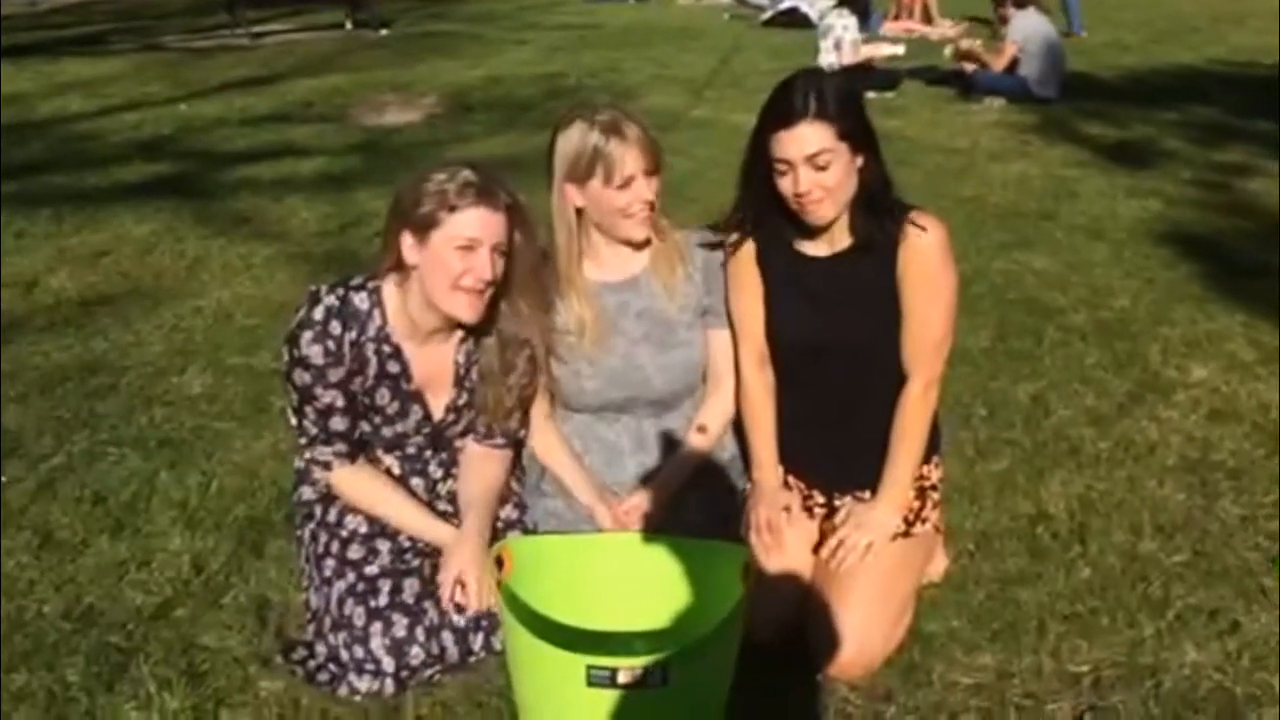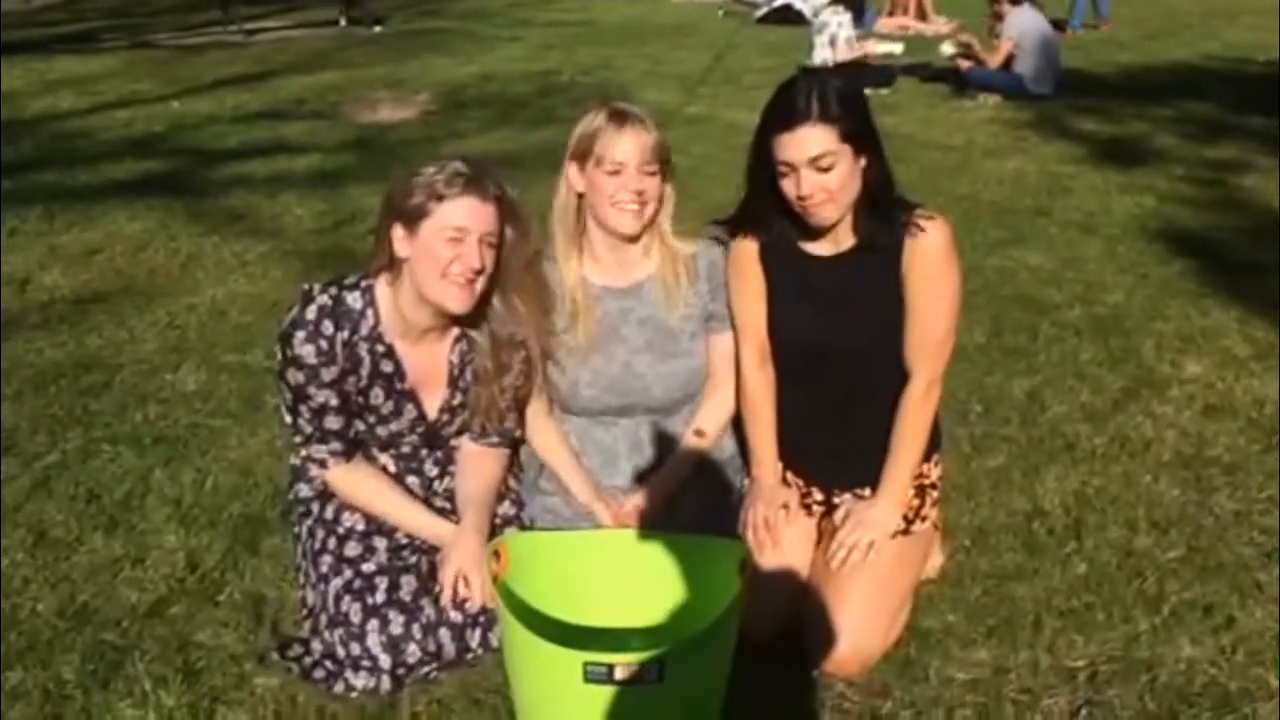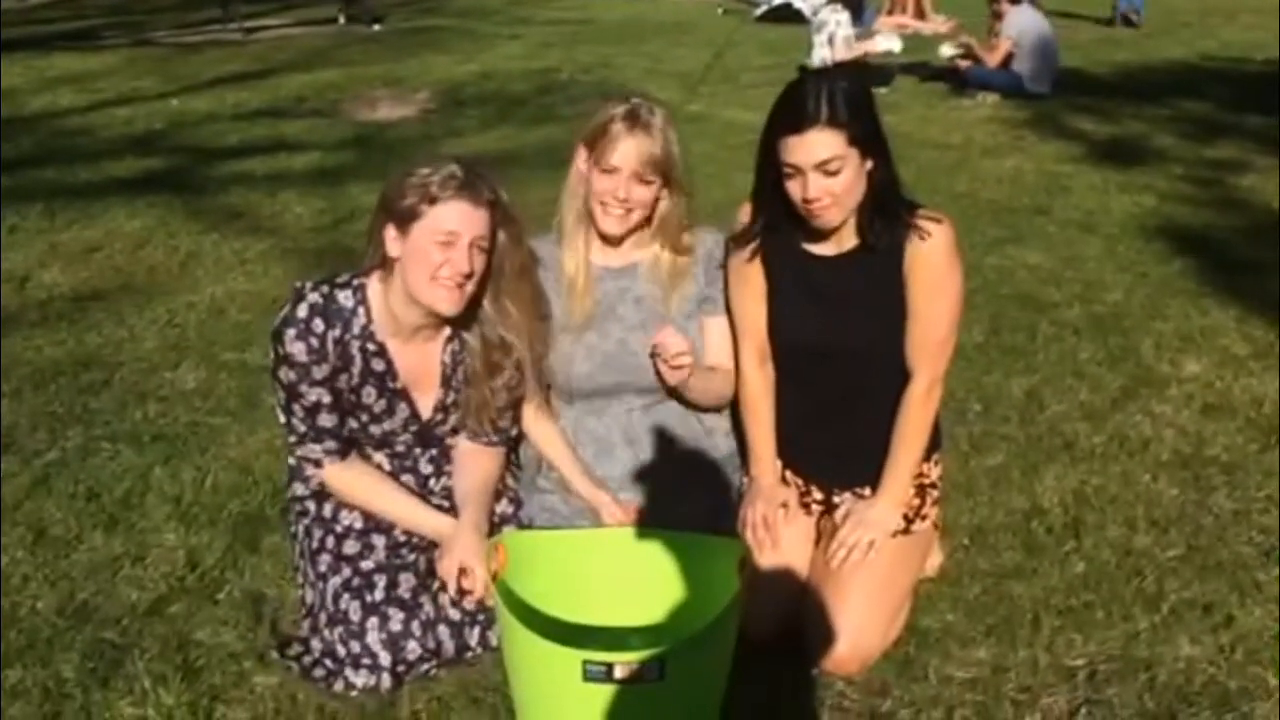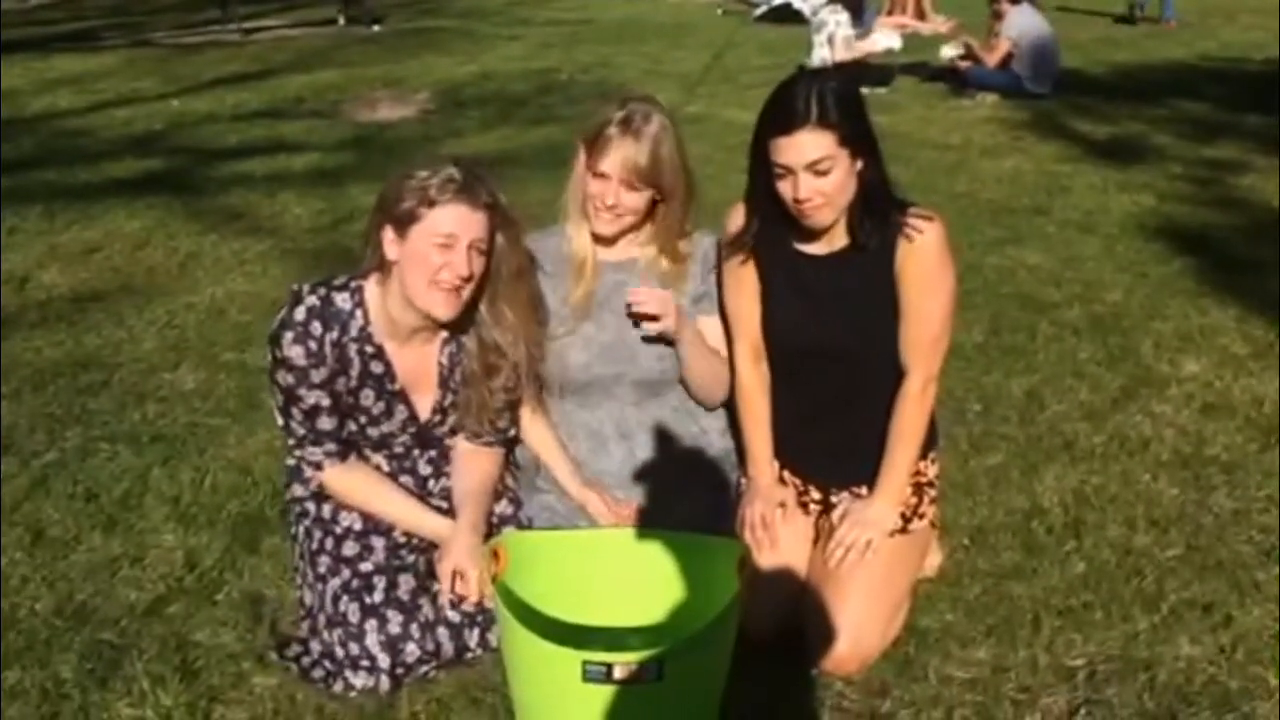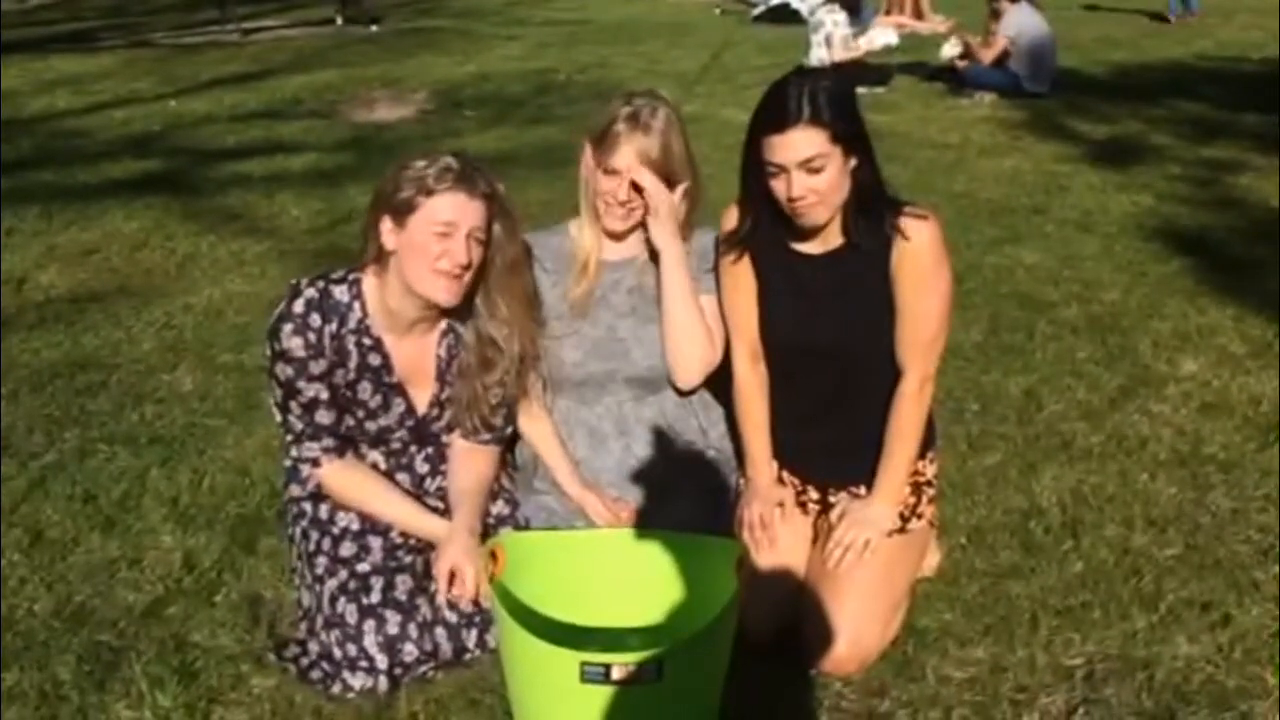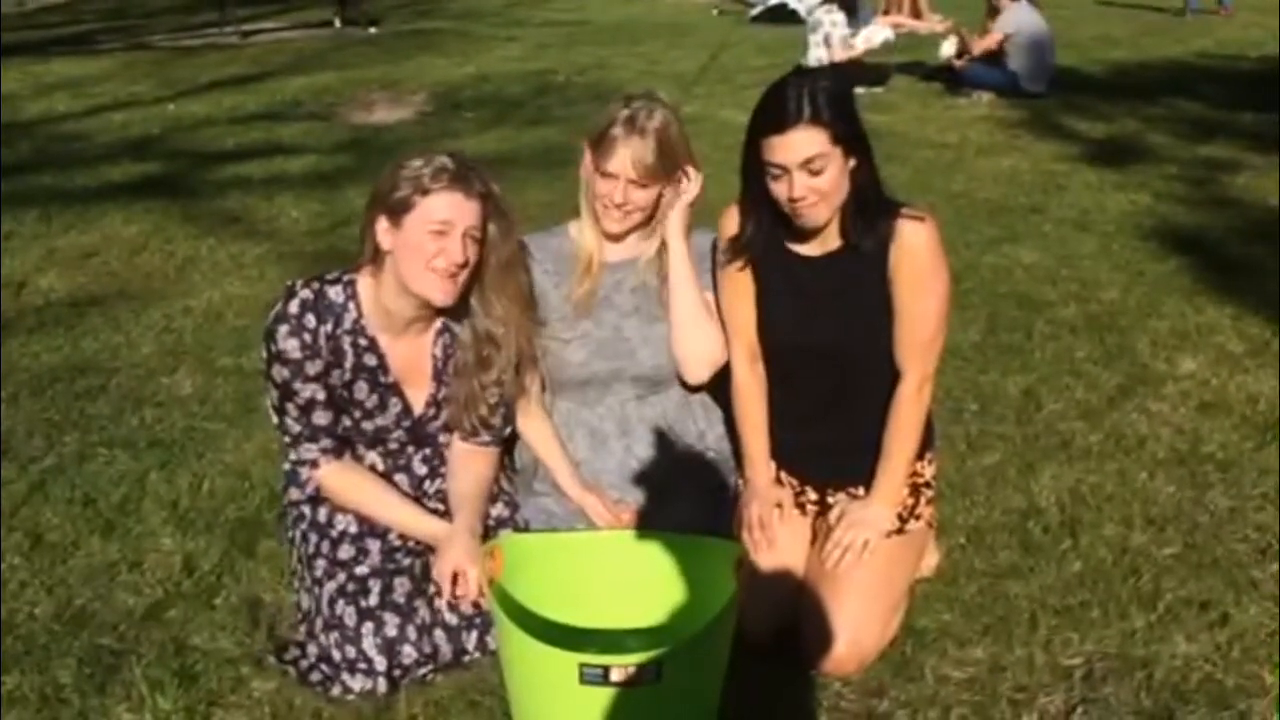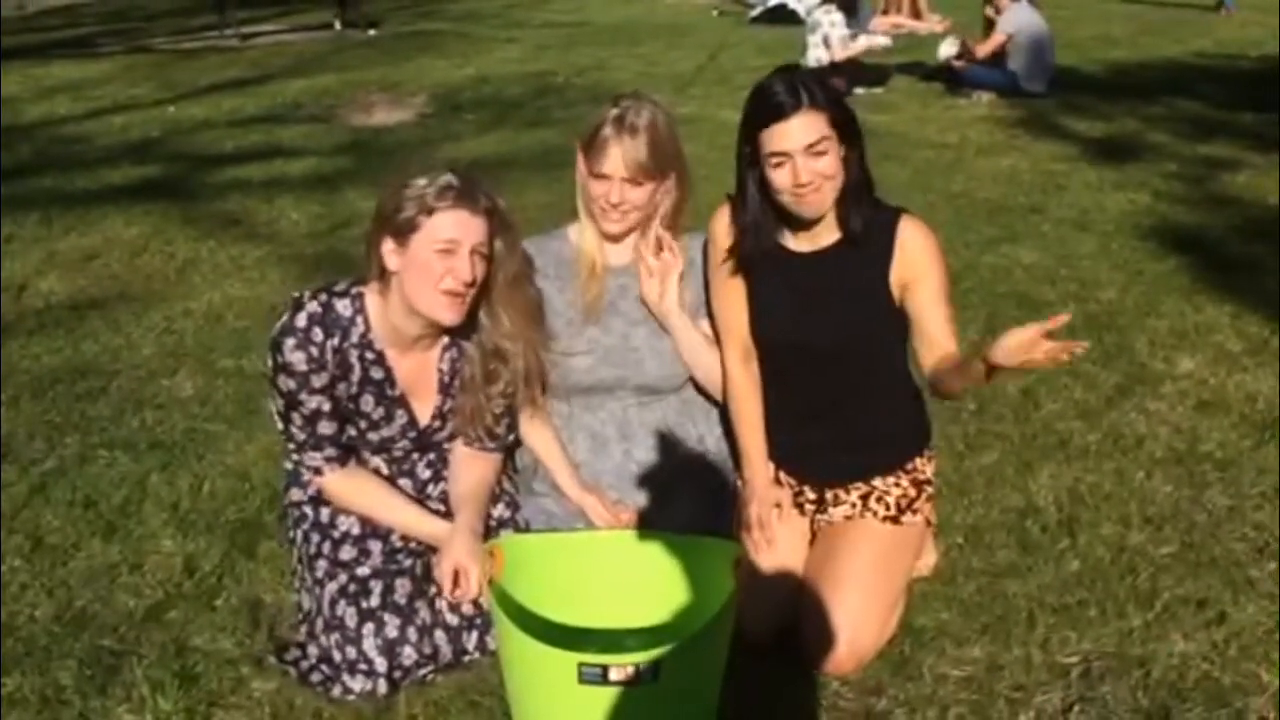
dt=0.4s
person 1, frame 1
left shoulder: (915, 239)
right shoulder: (753, 236)
left elbow: (922, 381)
right elbow: (755, 364)
left wrist: (885, 506)
right wrist: (766, 481)
left hip: (887, 471)
right hip: (794, 469)
left knee: (846, 655)
right knee: (760, 627)
left ankle: (913, 548)
right ankle: (842, 552)
person 1, frame 2
left shoulder: (920, 239)
right shoulder: (755, 232)
left elbow: (923, 380)
right elbow: (755, 360)
left wrist: (885, 505)
right wrist: (764, 479)
left hip: (889, 468)
right hip: (793, 466)
left knee: (841, 653)
right knee: (755, 624)
left ankle: (910, 545)
right ankle: (828, 544)
person 1, frame 3
left shoulder: (923, 241)
right shoulder: (757, 229)
left elbow: (924, 380)
right elbow: (754, 359)
left wrist: (886, 505)
right wrist: (763, 478)
left hip: (887, 467)
right hip: (790, 463)
left knee: (840, 650)
right knee: (753, 621)
left ankle: (907, 545)
right ankle: (831, 548)
person 1, frame 4
left shoulder: (914, 238)
right shoulder: (749, 229)
left elbow: (920, 379)
right elbow: (750, 359)
left wrist: (883, 503)
right wrist: (761, 477)
left hip: (885, 467)
right hip: (788, 463)
left knee: (840, 650)
right knee: (753, 622)
left ankle: (906, 546)
person 1, frame 5
left shoulder: (908, 236)
right shoulder: (745, 229)
left elbow: (916, 377)
right elbow: (748, 359)
left wrist: (882, 502)
right wrist: (760, 477)
left hip: (882, 466)
right hip: (786, 462)
left knee: (836, 651)
right knee: (752, 622)
left ankle: (905, 545)
person 1, frame 6
left shoulder: (906, 238)
right shoulder: (742, 230)
left elbow: (916, 378)
right elbow: (746, 360)
left wrist: (879, 505)
right wrist: (759, 478)
left hip: (881, 467)
right hip: (785, 463)
left knee: (837, 650)
right knee: (753, 624)
left ankle: (904, 545)
right ankle: (838, 541)
person 1, frame 7
left shoulder: (900, 238)
right shoulder: (733, 230)
left elbow: (940, 372)
right elbow: (739, 359)
left wrist: (991, 358)
right wrist: (756, 478)
left hip: (881, 467)
right hip: (782, 464)
left knee: (833, 650)
right knee: (750, 624)
left ankle: (901, 544)
right ankle: (833, 547)
person 2, frame 1
left shoulder: (506, 326)
right shoulder: (331, 325)
left elbow: (489, 442)
right elbow: (338, 465)
left wrist: (474, 536)
right wrist: (449, 539)
left hip: (466, 498)
right hip: (359, 503)
right knee: (388, 652)
person 2, frame 2
left shoulder: (501, 324)
right shoulder: (324, 324)
left elbow: (485, 441)
right elbow: (334, 464)
left wrist: (472, 532)
right wrist: (445, 536)
left hip: (462, 497)
right hip: (353, 503)
right knee: (383, 648)
person 2, frame 3
left shoulder: (492, 323)
right shoulder: (315, 324)
left elbow: (482, 439)
right elbow: (330, 462)
left wrist: (471, 527)
right wrist: (444, 531)
left hip: (457, 495)
right hip: (352, 501)
right knee: (382, 647)
person 2, frame 4
left shoulder: (490, 324)
right shoulder: (313, 325)
left elbow: (481, 439)
right elbow: (328, 464)
left wrist: (469, 530)
right wrist: (444, 532)
left hip: (457, 497)
right hip: (350, 503)
right knee: (379, 653)
person 2, frame 5
left shoulder: (486, 318)
right shoulder: (311, 318)
left elbow: (477, 438)
right elbow: (325, 461)
left wrist: (464, 530)
right wrist: (439, 533)
left hip: (455, 497)
right hip: (348, 503)
right knee: (374, 655)
person 2, frame 6
left shoulder: (482, 318)
right shoulder: (306, 320)
left elbow: (477, 438)
right elbow: (323, 463)
left wrist: (465, 531)
right wrist: (438, 535)
left hip: (454, 500)
right hip: (347, 506)
right knee: (375, 658)
person 2, frame 7
left shoulder: (491, 329)
right shoulder: (313, 331)
left elbow: (479, 442)
right elbow: (329, 469)
left wrist: (467, 530)
right wrist: (443, 535)
left hip: (454, 498)
right hip: (347, 505)
right knee: (376, 654)
person 3, frame 1
left shoulder: (699, 262)
left elbow: (724, 387)
right elbow: (535, 416)
left wrist: (663, 487)
right wrist: (595, 502)
left hip: (693, 495)
person 3, frame 2
left shoulder: (704, 266)
right shoulder: (541, 280)
left elbow: (723, 388)
right elbow: (535, 411)
left wrist: (663, 484)
right wrist: (592, 500)
left hip: (691, 491)
right hip: (572, 498)
person 3, frame 3
left shoulder: (703, 255)
right shoulder: (539, 268)
left elbow: (724, 386)
right elbow: (527, 401)
left wrist: (688, 376)
right wrist: (588, 490)
left hip: (690, 485)
right hip: (571, 495)
person 3, frame 4
left shoulder: (700, 256)
right shoulder: (537, 261)
left elbow: (717, 388)
right elbow: (522, 399)
left wrist: (682, 330)
right wrist: (577, 488)
left hip: (686, 482)
right hip: (569, 494)
person 3, frame 5
left shoulder: (700, 252)
right shoulder: (538, 259)
left elbow: (690, 370)
right elbow: (524, 397)
left wrist: (669, 243)
right wrist: (576, 488)
left hip: (683, 481)
right hip: (566, 493)
person 3, frame 6
left shoulder: (699, 253)
right shoulder: (537, 260)
left elbow: (700, 366)
right elbow: (523, 398)
left wrist: (675, 237)
right wrist: (577, 490)
left hip: (682, 483)
right hip: (565, 494)
person 3, frame 7
left shoulder: (698, 261)
right shoulder: (537, 264)
left wrist: (671, 312)
right wrist: (577, 491)
left hip: (683, 484)
right hip: (567, 493)
